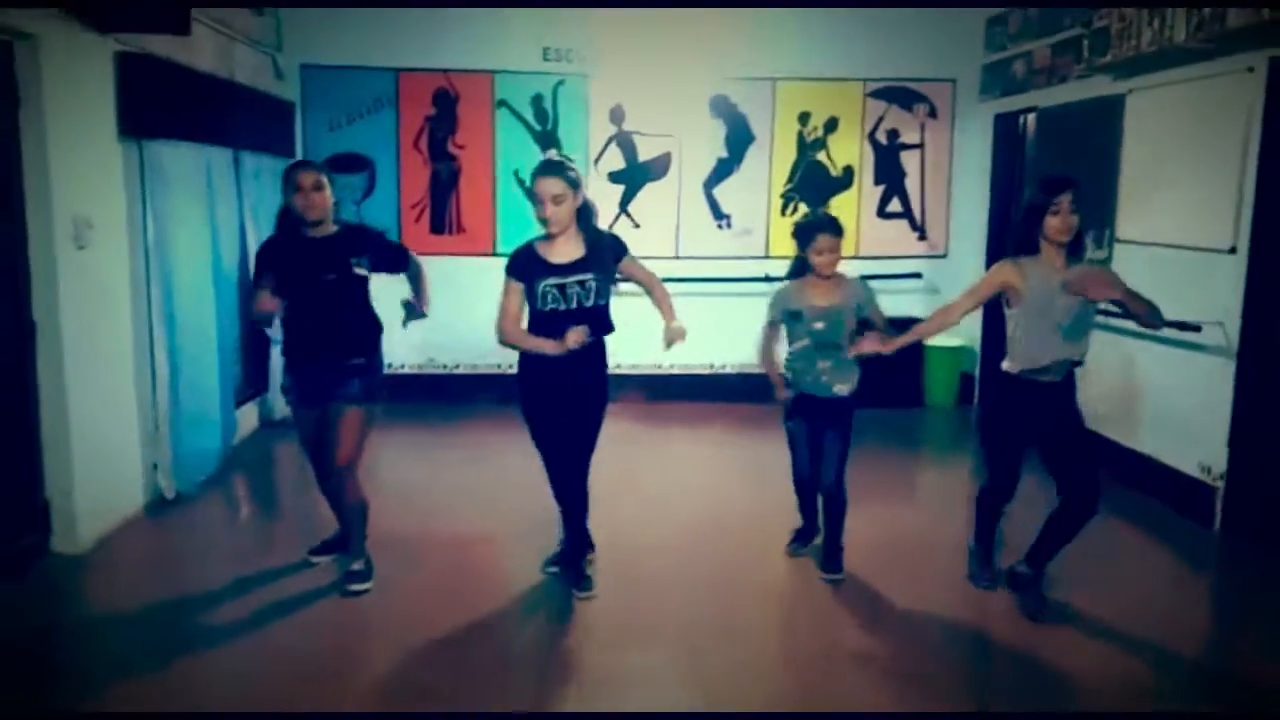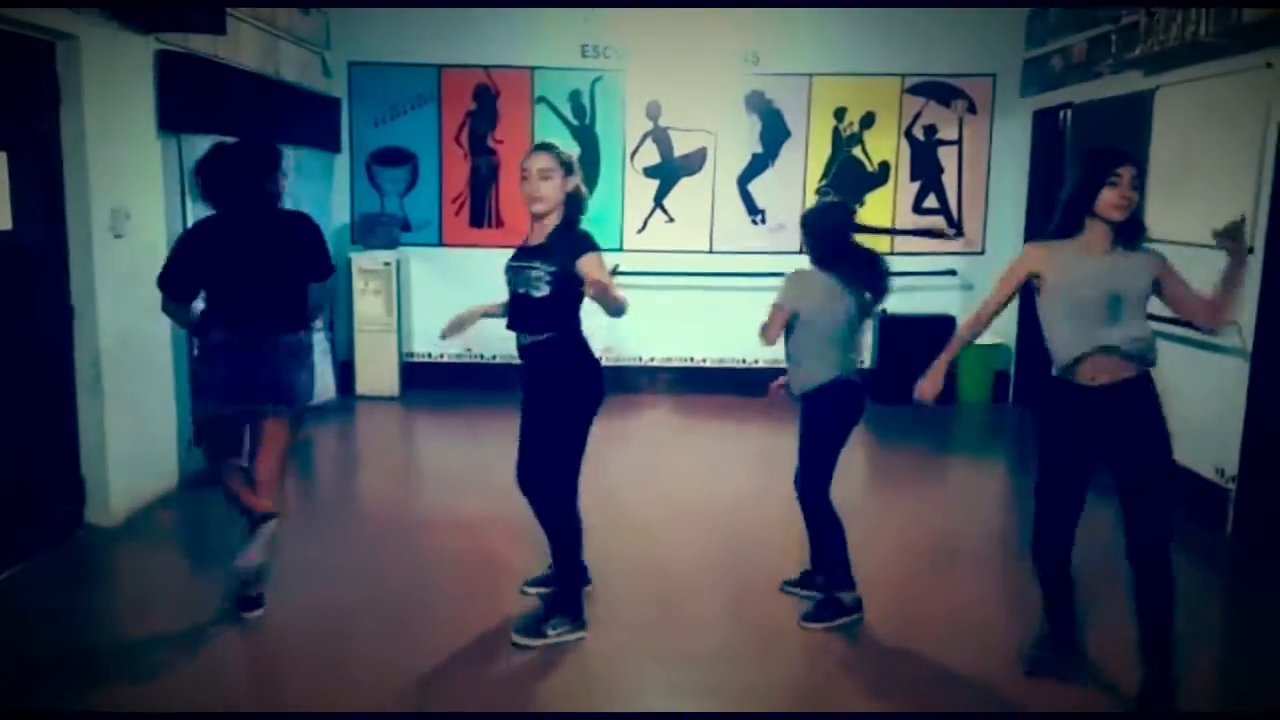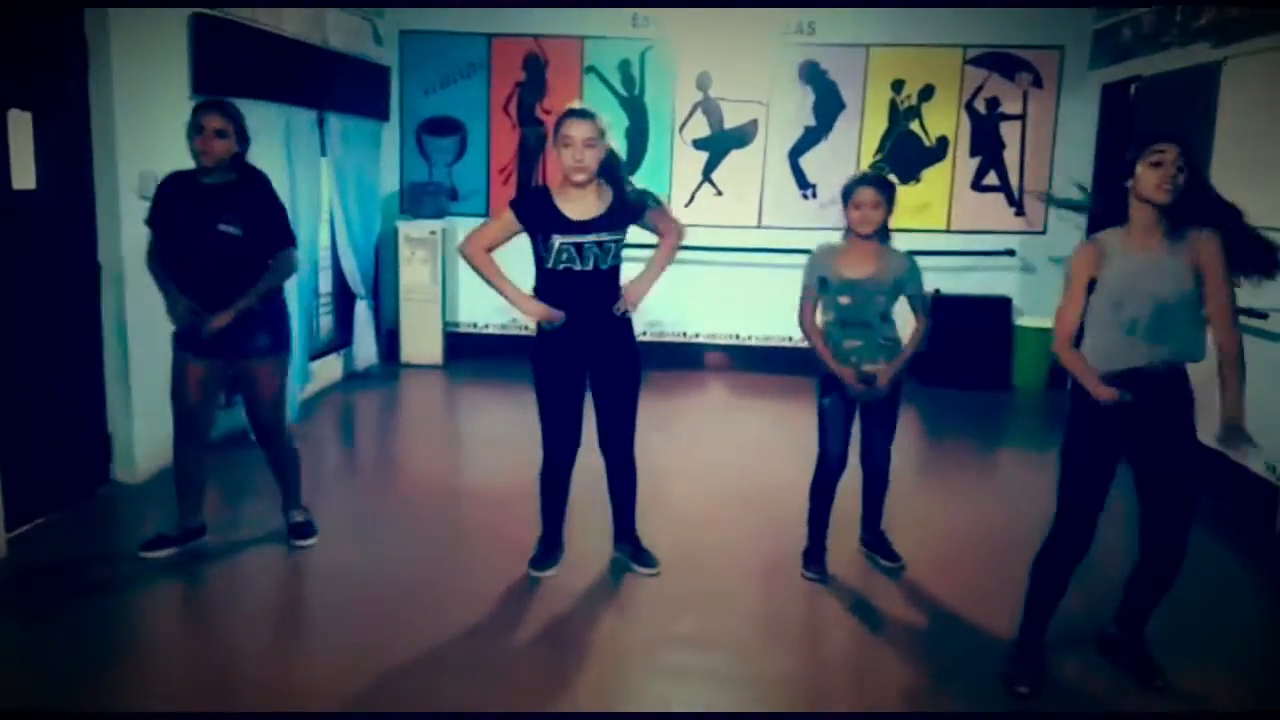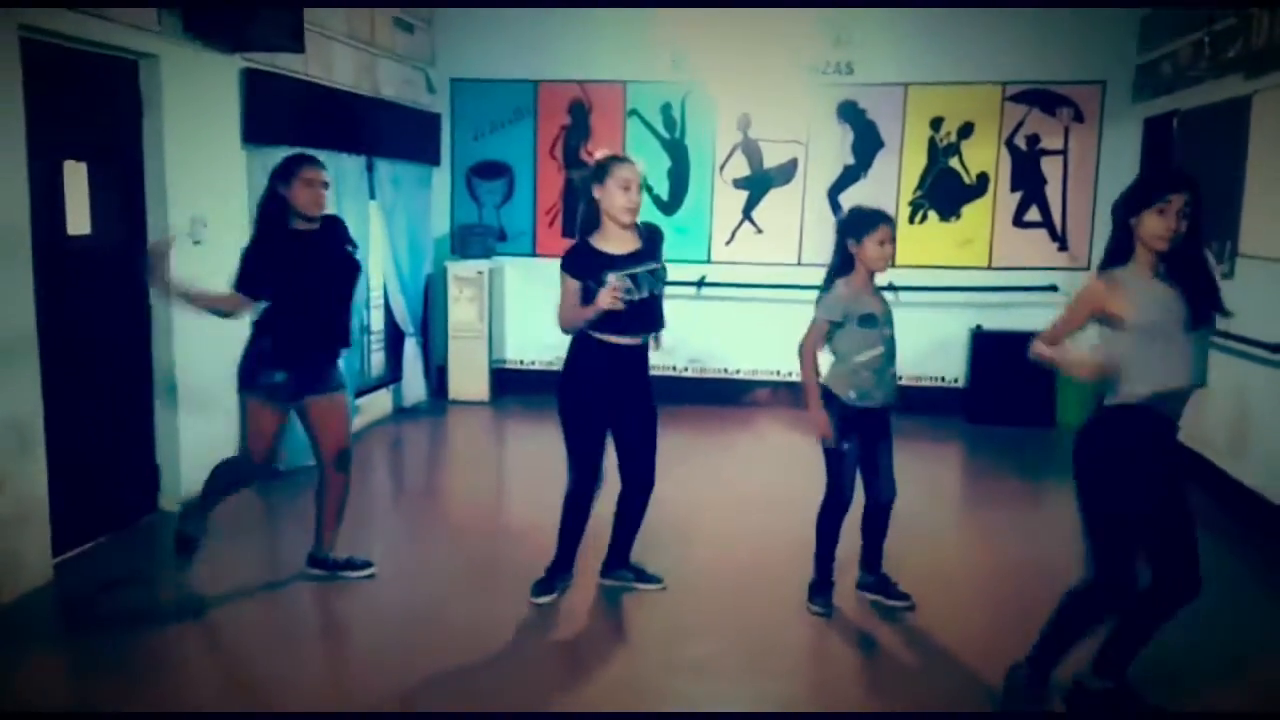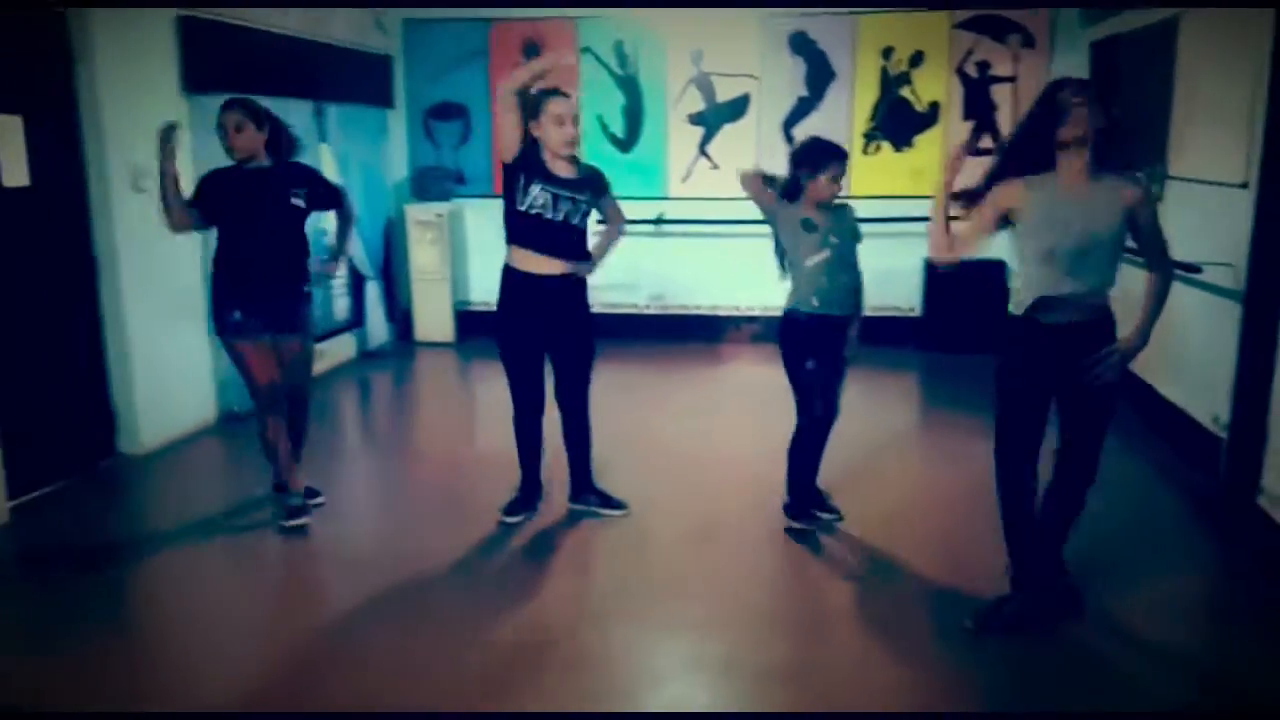
dt=1s
person 1, frame 1
left shoulder: (1094, 275)
right shoulder: (1014, 271)
left elbow: (1154, 319)
right elbow: (955, 311)
left wrist: (1118, 294)
right wrist: (893, 344)
left hip: (1060, 396)
right hip: (1015, 394)
left knee: (1084, 495)
right knee: (1001, 487)
left ankle: (1027, 571)
right ankle: (982, 549)
person 1, frame 2
left shoulder: (1148, 264)
right shoulder: (1042, 256)
left elbow: (1211, 319)
right elbow: (988, 310)
left wrist: (1236, 258)
right wrist: (940, 366)
left hip: (1134, 408)
right hip: (1070, 407)
left knee: (1149, 548)
right knee: (1050, 537)
left ankle: (1158, 669)
right ankle: (1062, 639)
person 1, frame 3
left shoulder: (1205, 243)
right shoulder: (1096, 251)
left elbow: (1225, 328)
right elbow: (1063, 341)
left wrist: (1233, 412)
right wrist: (1095, 386)
left hip: (1169, 403)
right hip: (1101, 404)
left knee: (1168, 544)
right knee: (1071, 534)
left ankle: (1125, 636)
right ankle: (1028, 645)
person 1, frame 4
left shoulder: (1184, 281)
right shoulder: (1109, 287)
right elbow: (1041, 343)
right wrist: (1073, 360)
left hip: (1156, 445)
right hip: (1115, 441)
left knee: (1180, 579)
right knee: (1115, 581)
left ankle: (1104, 679)
right ankle: (1033, 671)
person 1, frame 5
left shoulder: (1125, 195)
right shoulder: (1018, 191)
left elbow: (1161, 266)
right elbow: (946, 253)
left wrist: (1138, 336)
right wrist: (944, 187)
left hip: (1092, 344)
right hip: (1029, 342)
left knee: (1077, 473)
right knee: (1014, 473)
left ankle: (1045, 572)
right ankle: (1031, 589)
person 2, frame 1
left shoulder: (606, 247)
right shoulder: (524, 260)
left elbow: (650, 282)
right elbow: (507, 332)
left wrist: (670, 319)
right wrist: (556, 346)
left hip: (589, 374)
right hip: (540, 376)
left knee: (574, 468)
right knee: (557, 466)
left ankle: (573, 554)
right ankle: (577, 542)
person 2, frame 2
left shoulder: (575, 241)
right shoulder: (530, 241)
left elbow: (615, 303)
left wrist: (604, 291)
right wrist: (475, 313)
left hip: (571, 377)
right hip: (539, 375)
left knee: (555, 487)
right knee: (533, 480)
left ankle: (567, 608)
right ankle: (569, 568)
person 2, frame 3
left shoulder: (627, 201)
right shoulder: (534, 204)
left elbow: (673, 232)
right elbow: (472, 247)
left wrist: (643, 283)
right wrist: (521, 299)
left hip: (613, 335)
right hip: (558, 338)
left knee: (618, 445)
right knee: (560, 447)
left ankle: (627, 538)
right ankle: (550, 540)
person 2, frame 4
left shoulder: (652, 238)
right shoulder: (581, 255)
right elbow: (567, 321)
left wrist: (655, 319)
right wrist: (595, 308)
left hip: (634, 369)
right hip: (589, 368)
left knee: (641, 476)
right knee: (585, 478)
left ankle: (617, 563)
right ankle: (561, 567)
person 2, frame 5
left shoulder: (591, 179)
right shoulder: (519, 161)
left elbow: (616, 221)
right elbow: (504, 94)
left wrist: (597, 254)
right wrist: (546, 64)
left hip: (568, 298)
right hip: (521, 297)
left knee: (574, 400)
right knee: (527, 403)
left ankle: (583, 489)
right ankle: (529, 489)
person 3, frame 1
left shoulder: (362, 240)
right shoulder: (277, 251)
left elbow: (409, 263)
right elbow: (265, 314)
left wrist: (420, 300)
right wrist: (263, 307)
left hip: (354, 369)
right hip: (303, 370)
left knee: (341, 469)
right knee: (321, 466)
left ankle: (358, 554)
right ankle: (347, 532)
person 3, frame 2
left shoulder: (202, 235)
right shoulder: (302, 229)
left elbow: (173, 305)
right elbow: (318, 298)
left hip: (227, 362)
right hip: (289, 362)
left knee: (220, 453)
right knee: (266, 472)
left ankle: (257, 517)
right ankle: (251, 588)
person 3, frame 3
left shoulder: (255, 193)
right shoulder: (173, 189)
left elbow: (285, 264)
right elbow: (157, 252)
left wrist: (231, 312)
right wrist: (173, 296)
left hip: (256, 325)
right hip: (196, 327)
left knee: (269, 427)
right knee: (188, 428)
left ankle: (295, 510)
right ankle: (190, 525)
person 3, frame 4
left shoulder: (335, 231)
right shoulder: (270, 245)
right elbow: (236, 304)
left wrist: (337, 319)
right wrist: (172, 286)
left hip: (321, 365)
right hip: (273, 364)
left knee: (337, 458)
right knee: (255, 463)
left ankle: (323, 553)
right ankle: (196, 515)
person 3, frame 5
left shoulder: (299, 177)
right shoulder: (219, 183)
left elbow: (343, 202)
right elbow: (180, 221)
left wrist: (338, 254)
right wrist: (168, 157)
left hip: (291, 302)
right hip: (239, 307)
left knee: (296, 396)
right knee: (269, 399)
left ankle: (289, 478)
right ankle: (293, 492)
person 4, frame 1
left shoulder: (856, 290)
right shoulder: (787, 296)
left elbow: (884, 331)
right elbow: (768, 345)
left wrist: (876, 340)
right wrist: (777, 383)
left hip: (838, 400)
right hip: (799, 397)
left knee: (831, 480)
right knee: (805, 474)
left ankle: (832, 548)
right ankle: (809, 526)
person 4, frame 2
left shoulder: (800, 281)
right shoulder: (854, 282)
left elbow: (770, 335)
left wrist: (778, 315)
right wrist: (795, 377)
left hip: (827, 399)
right hip: (841, 392)
left knee: (811, 490)
right knee: (809, 486)
left ankle: (844, 594)
right ankle: (820, 573)
person 4, frame 3
left shoulder: (901, 265)
right shoulder: (823, 258)
left elbow: (922, 321)
right elbow: (807, 318)
left wrist: (894, 369)
right wrist: (837, 367)
left hip: (882, 377)
right hip: (836, 375)
left knee: (877, 462)
right knee: (831, 461)
left ankle: (872, 534)
right ankle: (814, 547)
person 4, frame 4
left shoulder: (874, 293)
right shoulder: (841, 293)
right elbow: (808, 348)
left wrist: (888, 382)
right wrist: (816, 406)
left hip: (876, 411)
right hip: (843, 409)
left knee: (883, 495)
right knee: (839, 496)
left ankle: (872, 575)
right ankle: (821, 580)
person 4, frame 5
left shoulder: (844, 215)
right shoulder: (786, 215)
left elbow: (853, 268)
right elbow: (750, 181)
left wrist: (856, 317)
right wrist: (771, 183)
left hip: (836, 325)
right hip: (803, 326)
left knee: (826, 413)
right knee: (811, 415)
left ankle: (805, 490)
right ankle: (797, 500)
